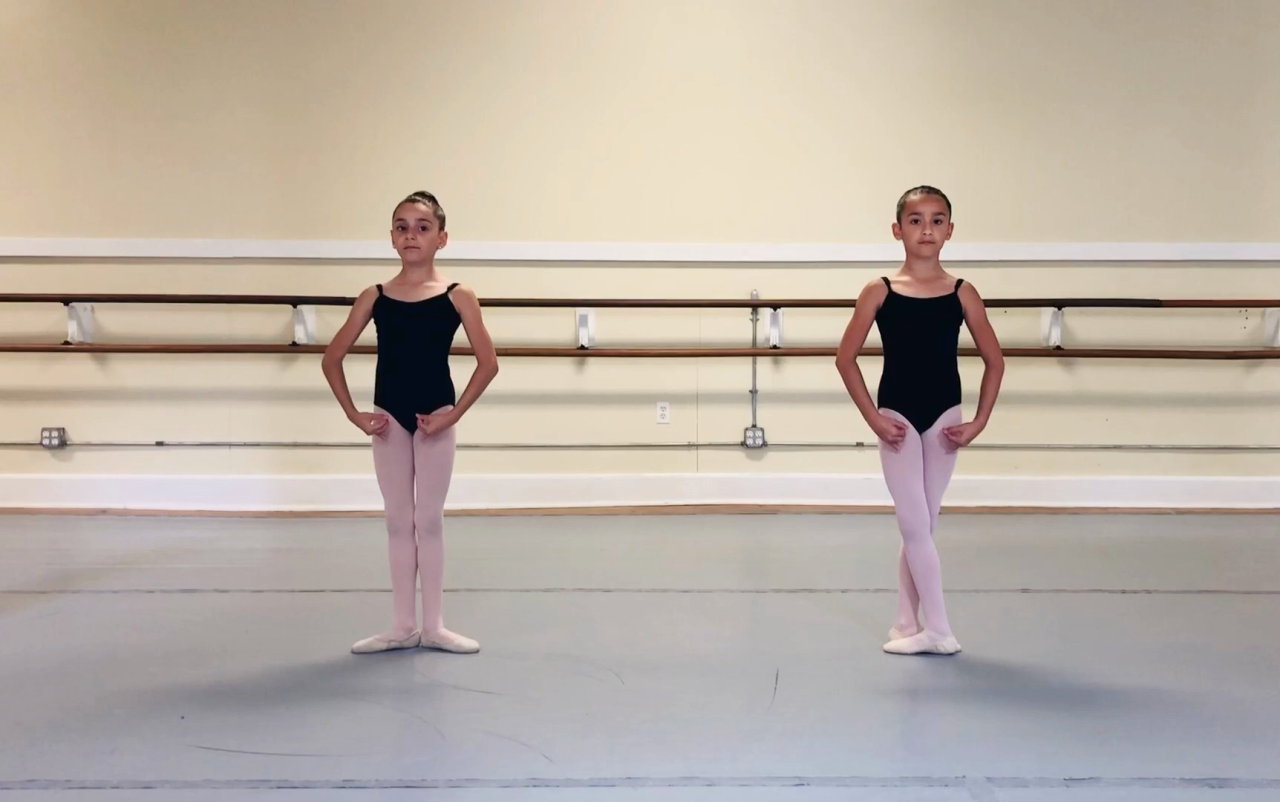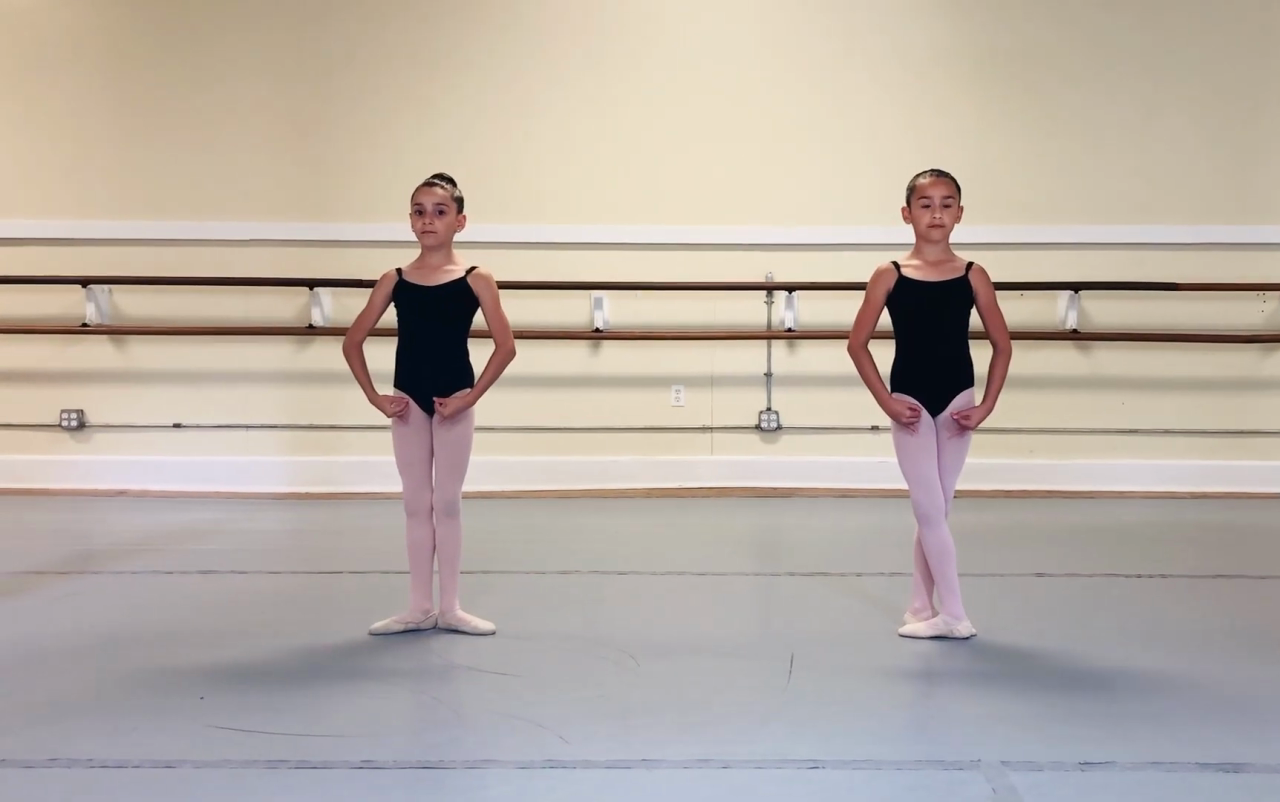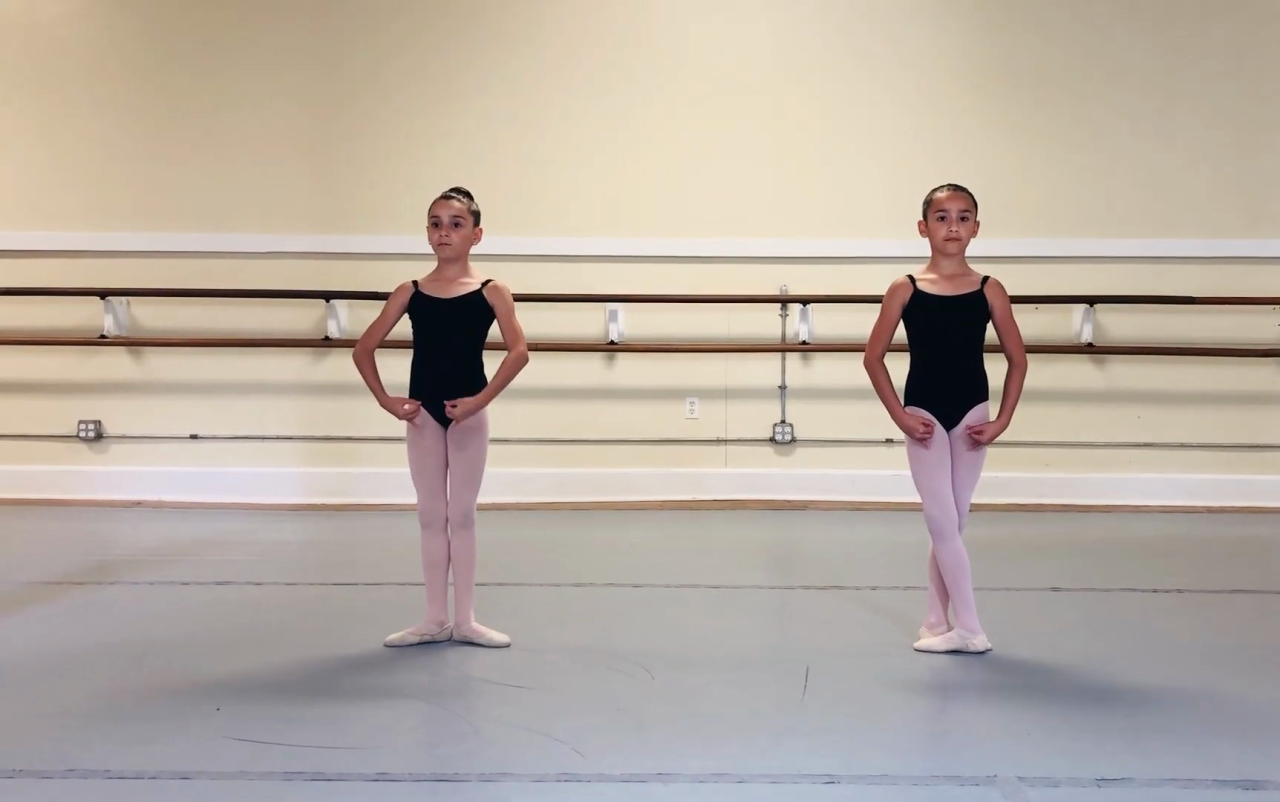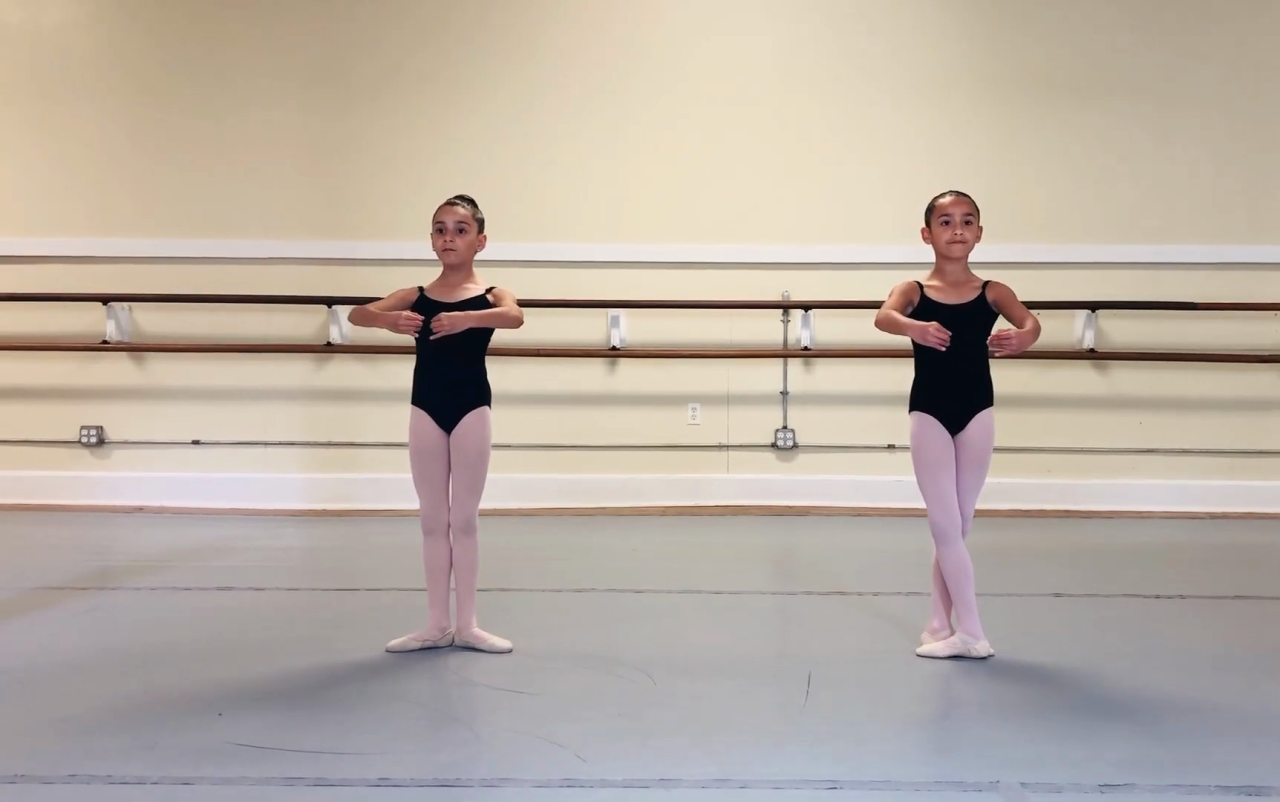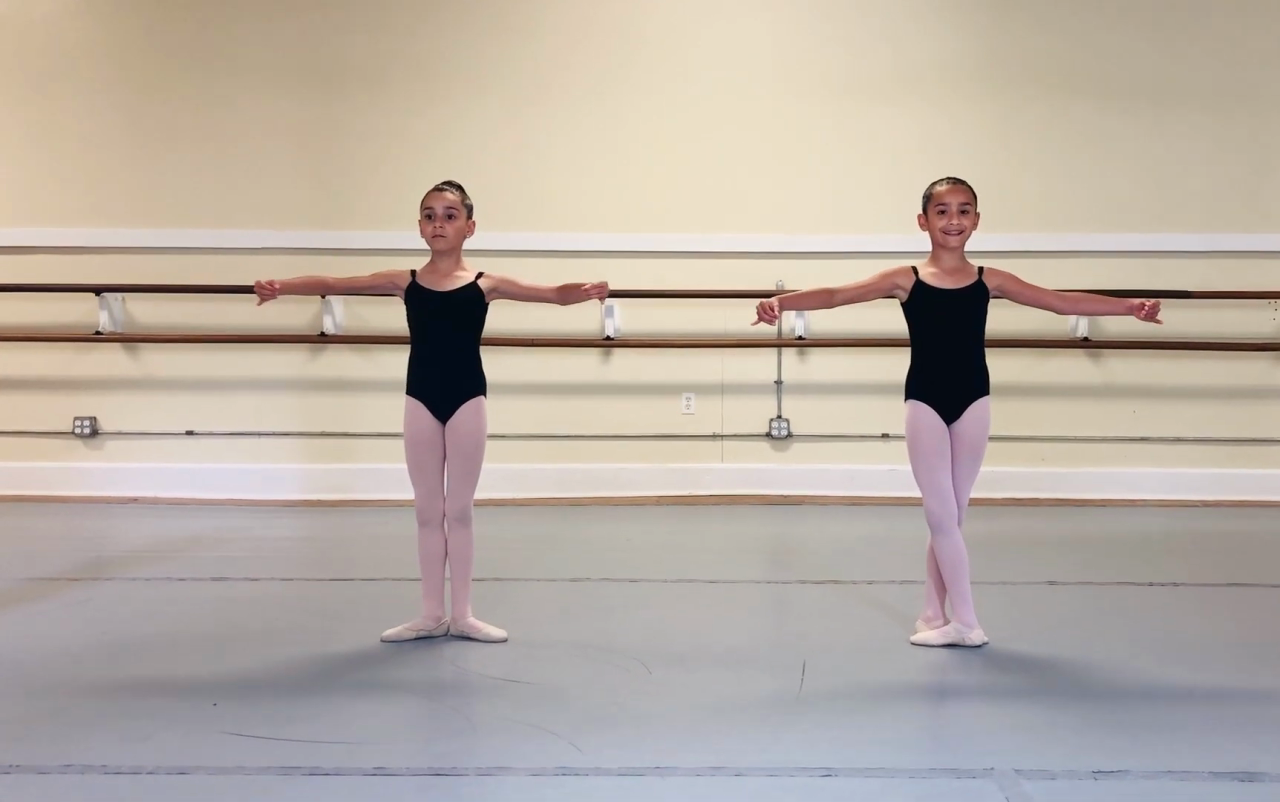
dt=1s
person 1, frame 1
left shoulder: (962, 293)
right shoulder: (879, 291)
left elbow: (994, 360)
right elbow: (846, 357)
left wrist: (980, 420)
right wrist: (872, 417)
left hip: (943, 416)
right hip: (897, 416)
left knee: (922, 526)
right knee: (914, 525)
left ankle: (907, 625)
right ankle: (937, 630)
person 1, frame 2
left shoulder: (973, 276)
right shoulder: (890, 276)
left elbow: (1002, 345)
right elbow: (857, 343)
left wrist: (987, 404)
right wrist: (886, 401)
left hip: (957, 399)
right hip: (910, 401)
left knee: (937, 511)
right knee: (929, 510)
left ankle: (921, 609)
right ankle: (953, 614)
person 1, frame 3
left shoulder: (989, 290)
right shoulder: (905, 290)
left elbow: (1017, 359)
right elbow: (873, 357)
left wrist: (1003, 419)
right wrist: (899, 416)
left hip: (971, 412)
right hip: (924, 413)
left knee: (952, 524)
right knee: (942, 523)
left ankle: (936, 623)
right ankle: (969, 628)
person 1, frame 4
left shoulder: (992, 293)
right shoulder: (913, 290)
left elbow: (1029, 322)
right elbow: (886, 317)
left wrist: (1022, 337)
right wrist: (910, 327)
left hip: (976, 413)
right hip: (929, 413)
left knee: (956, 527)
right knee: (945, 526)
left ankle: (940, 626)
right ankle: (970, 633)
person 1, frame 5
left shoulder: (989, 280)
right shoulder: (905, 279)
left elbow: (1061, 301)
right elbow: (835, 295)
left wrist: (1129, 306)
right wrist: (782, 302)
left hip: (972, 401)
right hip: (924, 401)
left knee: (951, 516)
right knee: (941, 515)
left ankle: (934, 615)
right ankle: (964, 621)
person 2, frame 1
left shoulder: (457, 296)
right shoulder: (374, 297)
left elbow: (488, 362)
right elbow: (331, 359)
left wrist: (455, 413)
right wrist: (354, 414)
left hip: (435, 418)
right hip: (389, 419)
left knee: (429, 521)
right knee: (399, 522)
left ankle: (433, 625)
right ankle: (403, 625)
person 2, frame 2
left shoulder: (476, 279)
right shoulder: (394, 281)
left elbow: (505, 346)
right elbow: (352, 342)
left wrist: (472, 396)
right wrist: (374, 397)
left hip: (454, 401)
right hip: (408, 401)
left knee: (447, 503)
right knee: (416, 504)
left ankle: (449, 607)
right ankle: (420, 607)
person 2, frame 3
left shoulder: (491, 291)
right shoulder: (410, 292)
left elbow: (518, 350)
right elbow: (364, 347)
left wrist: (482, 399)
right wrist: (385, 398)
left hip: (468, 411)
right hip: (423, 410)
left knee: (463, 514)
right knee: (430, 515)
left ankle: (465, 619)
right ankle: (435, 618)
person 2, frame 4
left shoulder: (491, 296)
right shoulder: (415, 297)
left elbow: (515, 316)
right elbow: (357, 314)
left wrist: (466, 319)
right wrist: (388, 320)
left hip: (472, 410)
right hip: (426, 410)
left knee: (464, 520)
right knee: (433, 520)
left ankle: (467, 625)
right ankle: (437, 624)
person 2, frame 5
left shoulder: (485, 284)
right shoulder: (405, 282)
left elbow: (555, 294)
right elbow: (333, 284)
left wrist: (586, 290)
right wrist: (280, 286)
left hip: (467, 399)
right hip: (421, 400)
left knee: (460, 510)
right knee: (428, 510)
left ankle: (462, 614)
right ankle: (432, 613)
